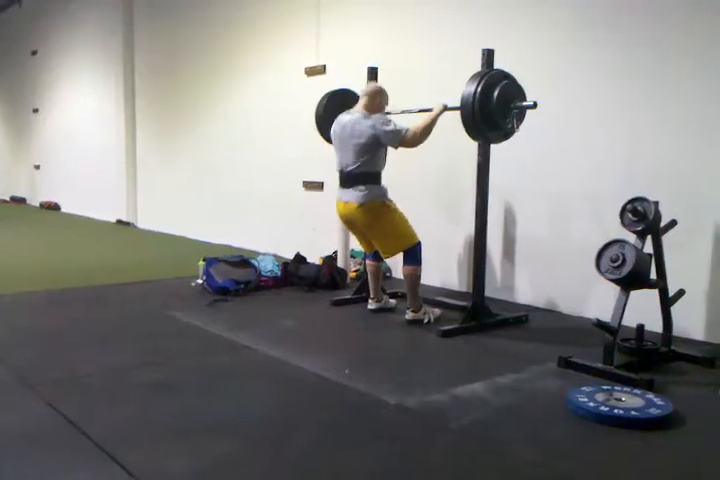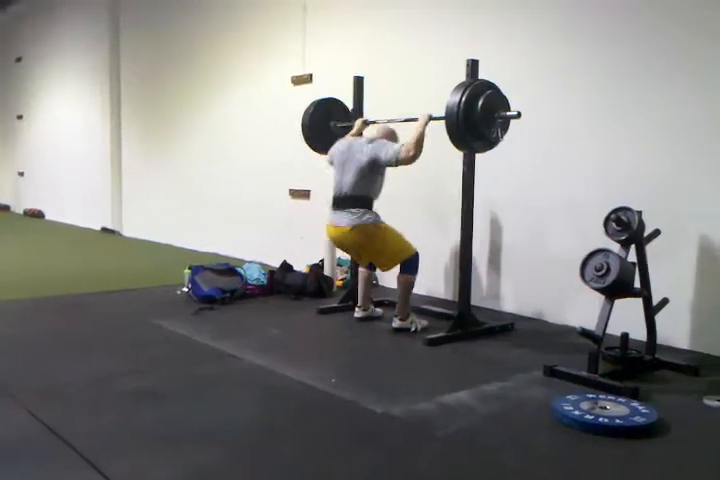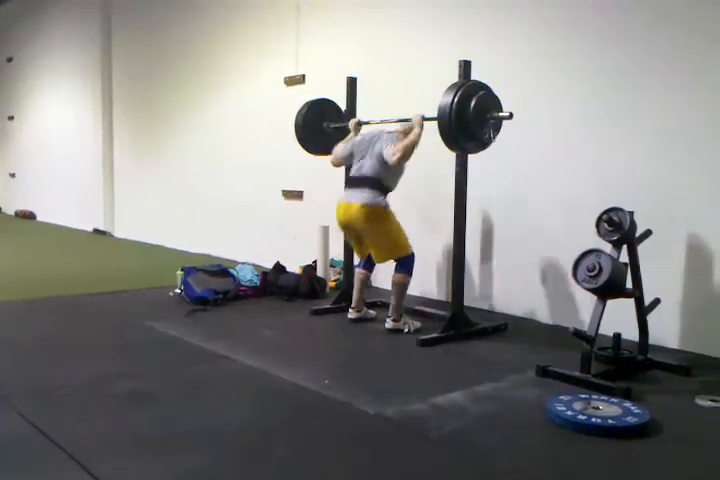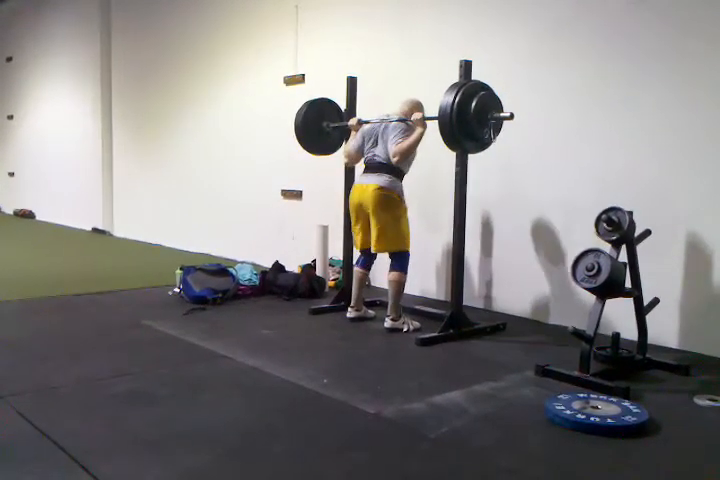
dt=0.2s
person 1, frame 1
left shoulder: (339, 122)
right shoulder: (375, 123)
right elbow: (414, 138)
right wrist: (436, 113)
left hip: (343, 204)
right hip: (368, 203)
left knee: (374, 247)
right knee: (412, 247)
left ankle: (376, 299)
right ankle: (415, 309)
person 1, frame 2
left shoulder: (347, 145)
right shoulder: (379, 148)
left elbow: (331, 158)
right elbow: (409, 154)
left wrist: (355, 131)
right wrist: (421, 126)
left hip: (335, 227)
right hip: (359, 226)
left knee: (369, 258)
right knee: (409, 258)
left ankle: (363, 307)
right ankle: (402, 318)
person 1, frame 3
left shoulder: (365, 137)
right shoulder: (392, 138)
left elbow: (335, 160)
right elbow: (397, 157)
left wrist: (353, 133)
right wrist: (417, 131)
left hip: (345, 208)
right hip: (369, 207)
left knee: (369, 255)
right knee: (405, 258)
left ankle: (357, 308)
right ankle: (396, 319)
person 1, frame 4
left shoulder: (371, 126)
right shoulder: (402, 127)
left elbow: (349, 159)
right elbow: (397, 157)
left wrist: (355, 131)
right wrist: (420, 130)
left hip: (359, 190)
right hip: (383, 191)
left knee: (366, 252)
right knee: (399, 255)
left ankle: (355, 307)
right ankle: (394, 318)
